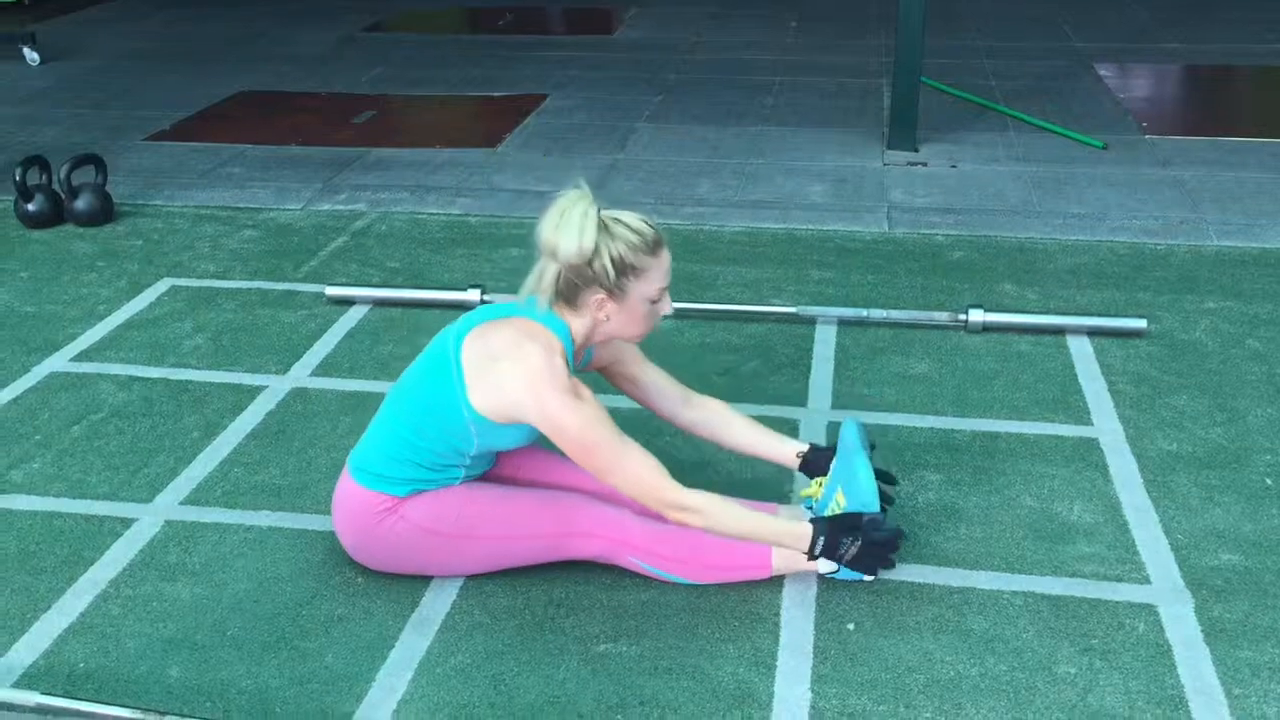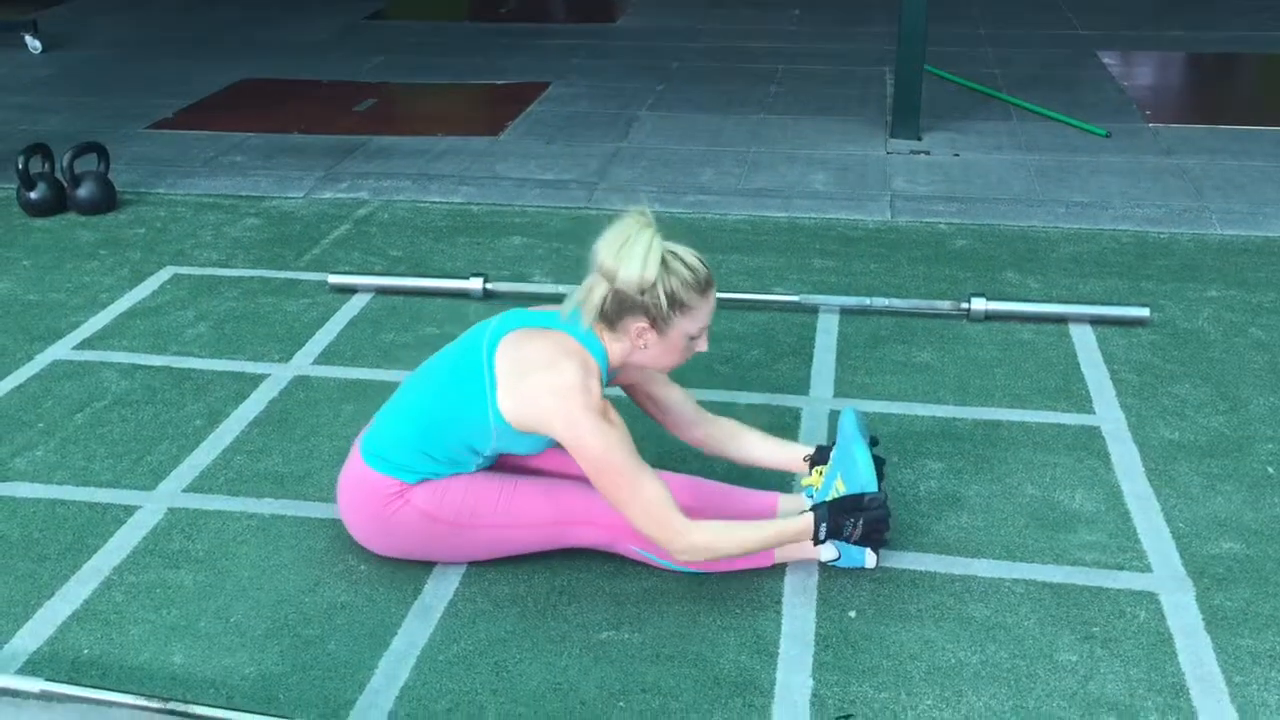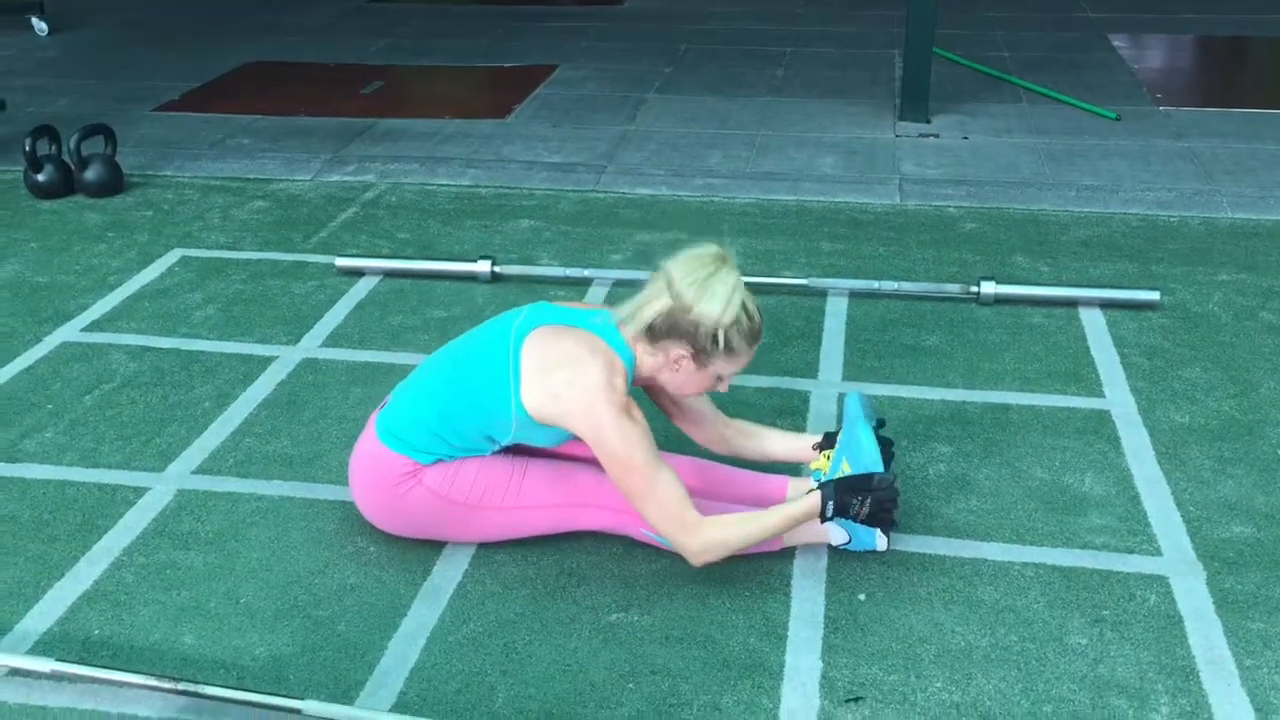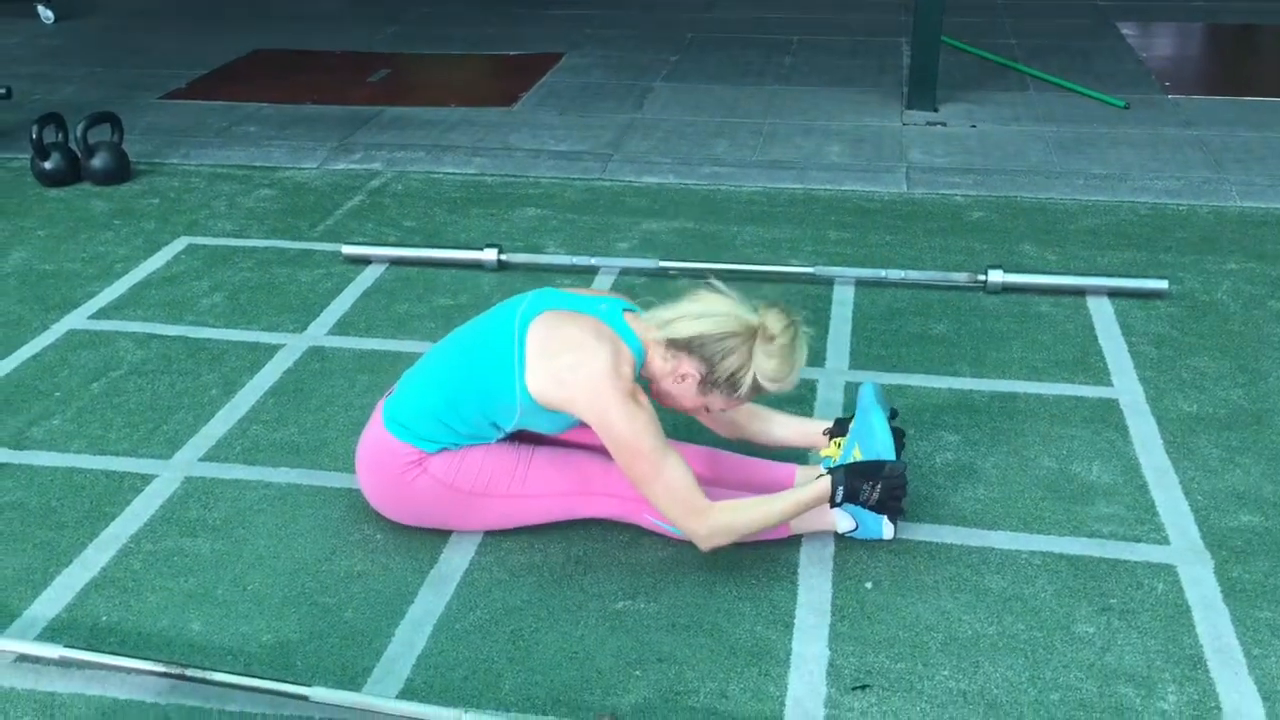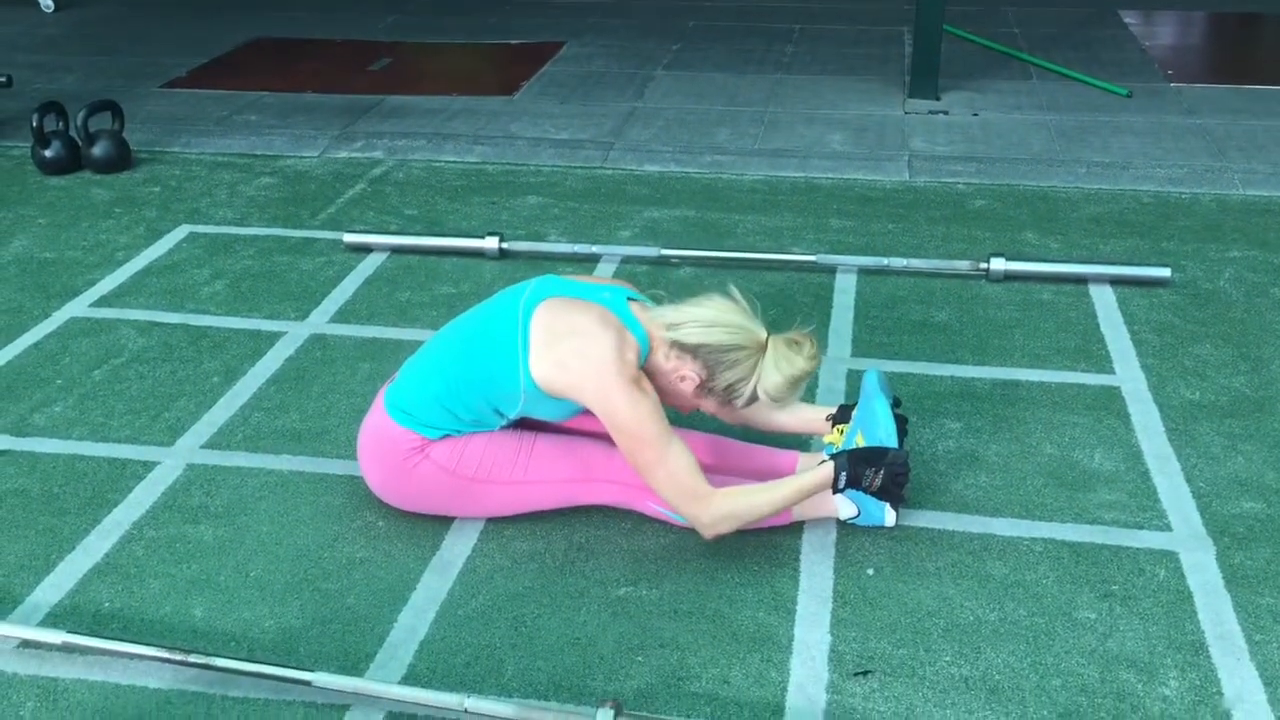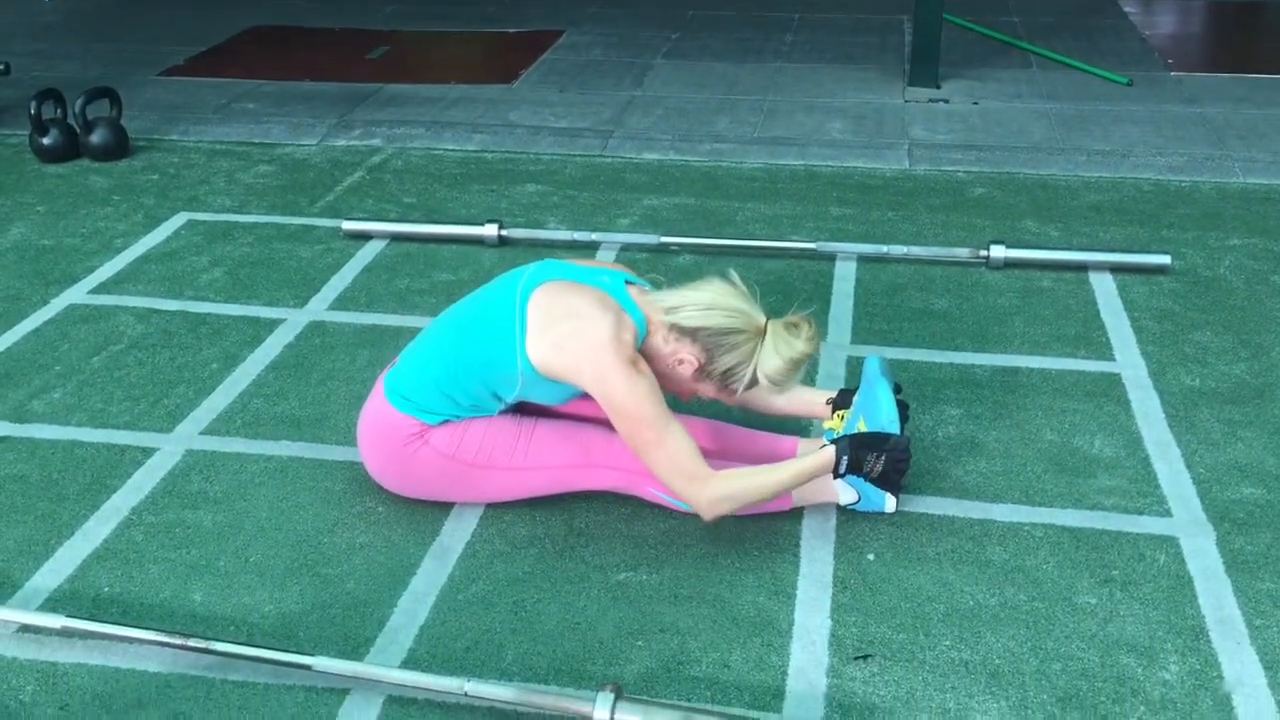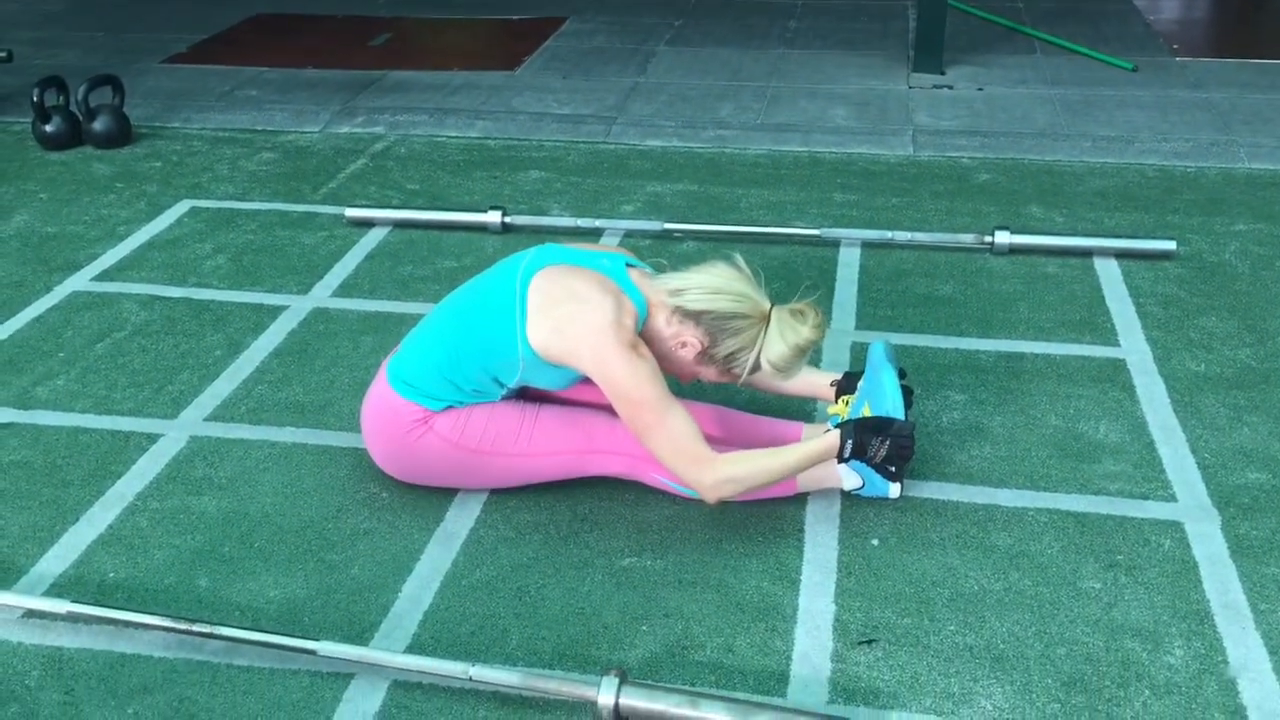
dt=0.5s
person 1, frame 1
left shoulder: (579, 327)
right shoulder: (540, 375)
left elbow: (690, 407)
right elbow: (675, 504)
left wrist: (805, 457)
right wrist: (813, 539)
right hip: (386, 514)
left knee: (617, 492)
right knee: (599, 527)
left ankle: (804, 515)
right ankle: (816, 559)
person 1, frame 2
left shoulder: (602, 338)
right shoulder: (572, 391)
left elbow: (705, 429)
right elbow: (681, 541)
left wrist: (813, 457)
right wrist: (817, 526)
left hip: (436, 452)
right hip: (390, 498)
left knee: (627, 484)
right knee: (601, 517)
left ankle: (806, 498)
person 1, frame 3
left shoulder: (628, 336)
right shoulder: (599, 391)
left elbow: (721, 433)
right elbow: (696, 542)
left wrist: (822, 446)
right wrist: (822, 503)
left hip: (423, 430)
right hip: (401, 478)
left knee: (642, 472)
right knee: (612, 501)
person 1, frame 4
left shoulder: (634, 326)
right shoulder: (608, 382)
left elbow: (732, 421)
right elbow: (702, 527)
left wrist: (829, 433)
right wrist: (831, 488)
left hip: (439, 418)
right hip: (406, 467)
left knee: (652, 459)
right knee: (618, 490)
person 1, frame 5
left shoulder: (633, 313)
right shoulder: (613, 373)
left elbow: (732, 406)
right elbow: (707, 513)
left wrist: (831, 420)
right wrist: (835, 473)
left hip: (432, 401)
right hip: (409, 452)
left knee: (654, 447)
right knee: (620, 475)
person 1, frame 6
left shoulder: (633, 297)
right shoulder: (611, 355)
left elbow: (737, 388)
right elbow: (705, 496)
left wrist: (832, 404)
right wrist: (836, 459)
left hip: (437, 387)
right hip: (408, 438)
left knee: (654, 430)
right knee: (619, 460)
left ankle: (819, 452)
person 1, frame 7
left shoulder: (630, 279)
right shoulder: (610, 341)
left elbow: (735, 361)
right elbow: (708, 479)
left wrist: (835, 386)
right wrist: (839, 444)
left hip: (439, 372)
right hip: (413, 424)
left knee: (657, 415)
right knee: (621, 447)
left ankle: (820, 437)
